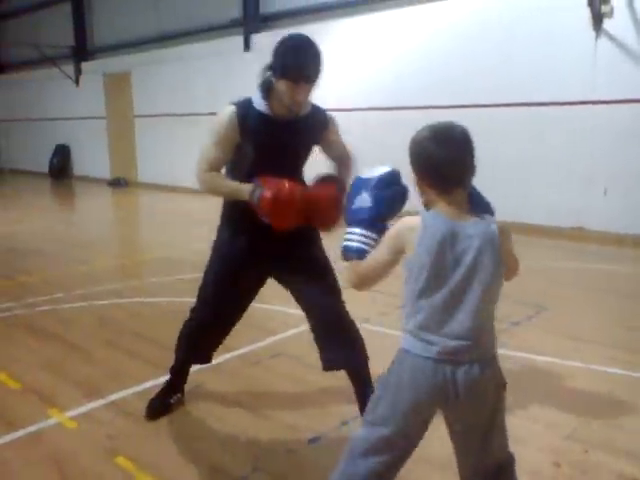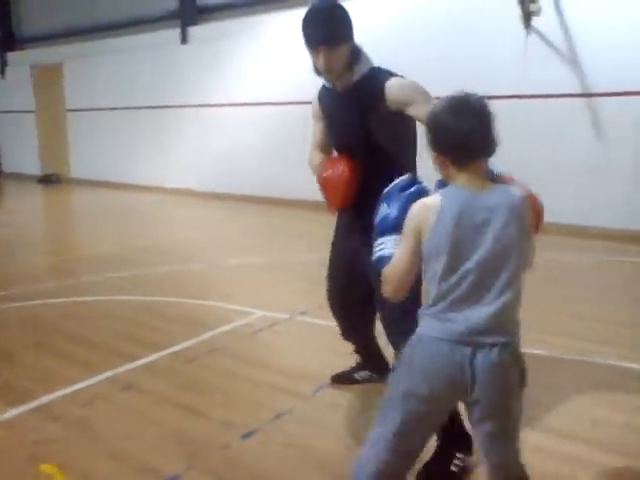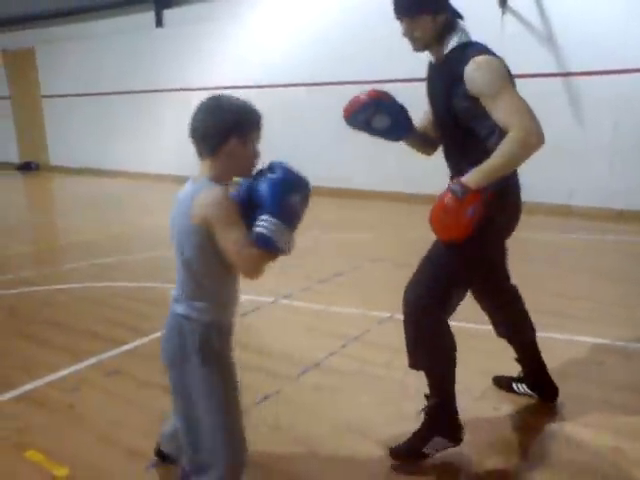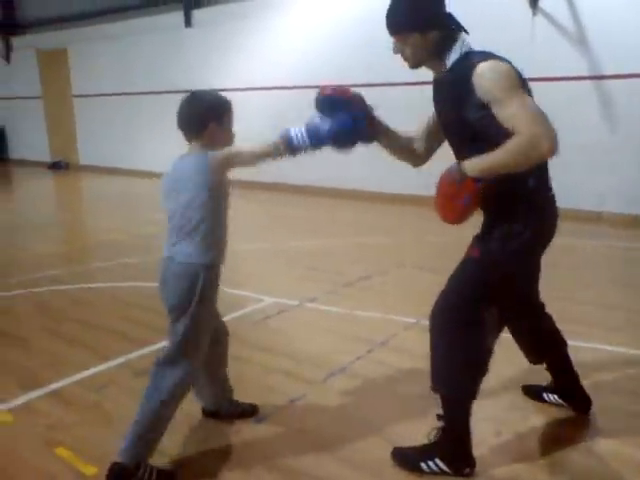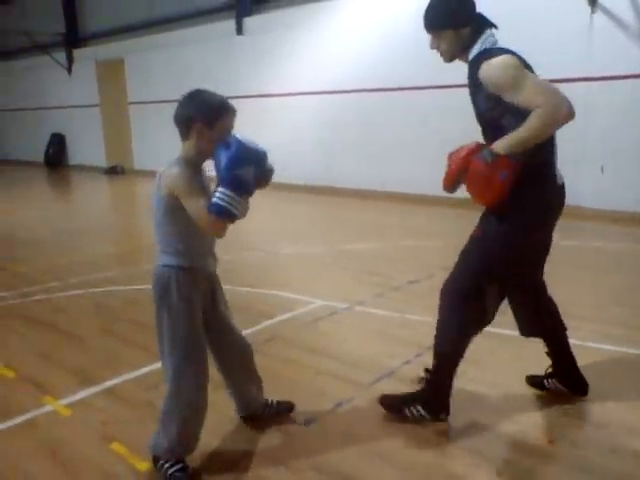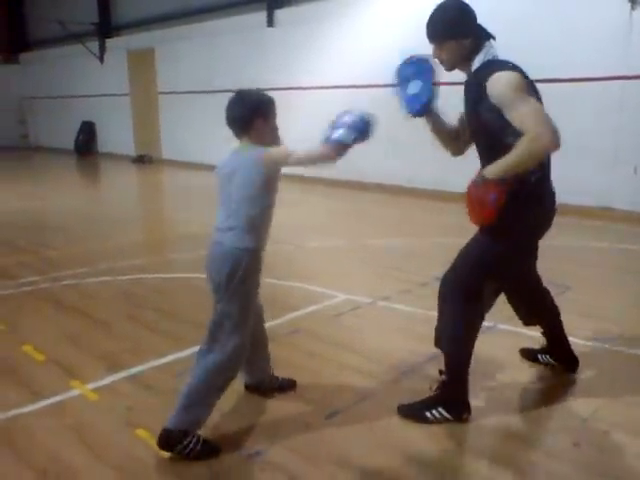
dt=0.7s
person 1, frame 1
left shoulder: (320, 121)
right shoulder: (236, 117)
left elbow: (343, 160)
right elbow: (206, 176)
right wrist: (250, 191)
left hip: (296, 234)
right hip: (242, 235)
left knee: (333, 317)
right knee: (206, 316)
left ankle: (371, 408)
right ankle: (175, 385)
person 1, frame 2
left shoulder: (392, 90)
right shoulder: (324, 100)
right elbow: (317, 152)
right wrist: (325, 168)
right hip: (356, 219)
left knee: (402, 322)
right knee: (343, 297)
left ankle: (455, 439)
right ankle: (373, 364)
person 1, frame 3
left shoulder: (479, 65)
right shoulder: (439, 69)
left elbow: (528, 134)
right elbow: (432, 142)
left wrist: (473, 182)
right wrist: (401, 128)
left hip: (487, 203)
right hip: (471, 201)
left knee: (423, 300)
right knee: (496, 291)
left ankle: (442, 422)
right ankle: (538, 381)
person 1, frame 4
left shoulder: (486, 71)
right shoulder: (448, 82)
left elbow: (541, 140)
right elbow: (419, 153)
left wrist: (472, 168)
right wrist: (370, 127)
left hip: (521, 216)
right hip: (514, 214)
left knee: (454, 318)
right knee: (520, 306)
right ankle: (569, 389)
person 1, frame 5
left shoulder: (494, 65)
right shoulder: (495, 62)
left elbow: (558, 110)
left wrist: (499, 150)
right wrist: (484, 153)
left hip: (524, 198)
right hip: (536, 194)
left knee: (463, 292)
right knee: (525, 285)
left ankle: (434, 398)
right ankle: (567, 374)
person 1, frame 6
left shoulder: (500, 79)
right shoulder: (477, 85)
left elbow: (546, 138)
right elbow: (457, 144)
left wrist: (492, 173)
right wrist: (428, 113)
left hip: (521, 205)
right hip: (519, 202)
left knee: (460, 288)
right knee: (518, 277)
left ankle: (452, 398)
right ankle: (560, 352)
person 2, frame 1
left shoulder: (410, 229)
right shoulder: (495, 232)
left elbow: (358, 279)
left wrist: (363, 223)
left hip: (418, 366)
right hip: (476, 369)
person 2, frame 2
left shoulder: (424, 211)
right shoulder: (519, 203)
left elbow: (392, 288)
left wrist: (390, 234)
left hip: (433, 351)
right hip: (495, 355)
left knee: (388, 445)
person 2, frame 3
left shoulder: (193, 191)
right shoulder: (215, 199)
right elbow: (250, 266)
left wrist: (249, 208)
right wrist: (278, 214)
left hip: (189, 323)
right hip: (198, 331)
left knee: (206, 411)
person 2, frame 4
left shoulder: (175, 168)
right shoulder: (216, 158)
right elbow: (276, 149)
right wrist: (321, 131)
left hip: (179, 268)
right hip: (194, 275)
left knee: (212, 339)
right knee: (179, 364)
left ankle: (217, 401)
person 2, frame 5
left shoulder: (197, 170)
right shoulder: (177, 175)
left elbow: (216, 219)
right elbow: (215, 225)
left wrist: (241, 183)
right wrist: (233, 181)
left hip: (204, 274)
right hip: (178, 279)
left knee: (232, 345)
right knee: (188, 370)
left ankle: (253, 405)
person 2, frame 6
left shoulder: (228, 161)
right shoulder: (269, 156)
right elbow: (324, 155)
right wrist: (348, 130)
left hip: (225, 251)
right hip: (238, 256)
left knee: (248, 322)
right knee: (225, 342)
left ankle: (259, 376)
right ankle: (179, 429)
